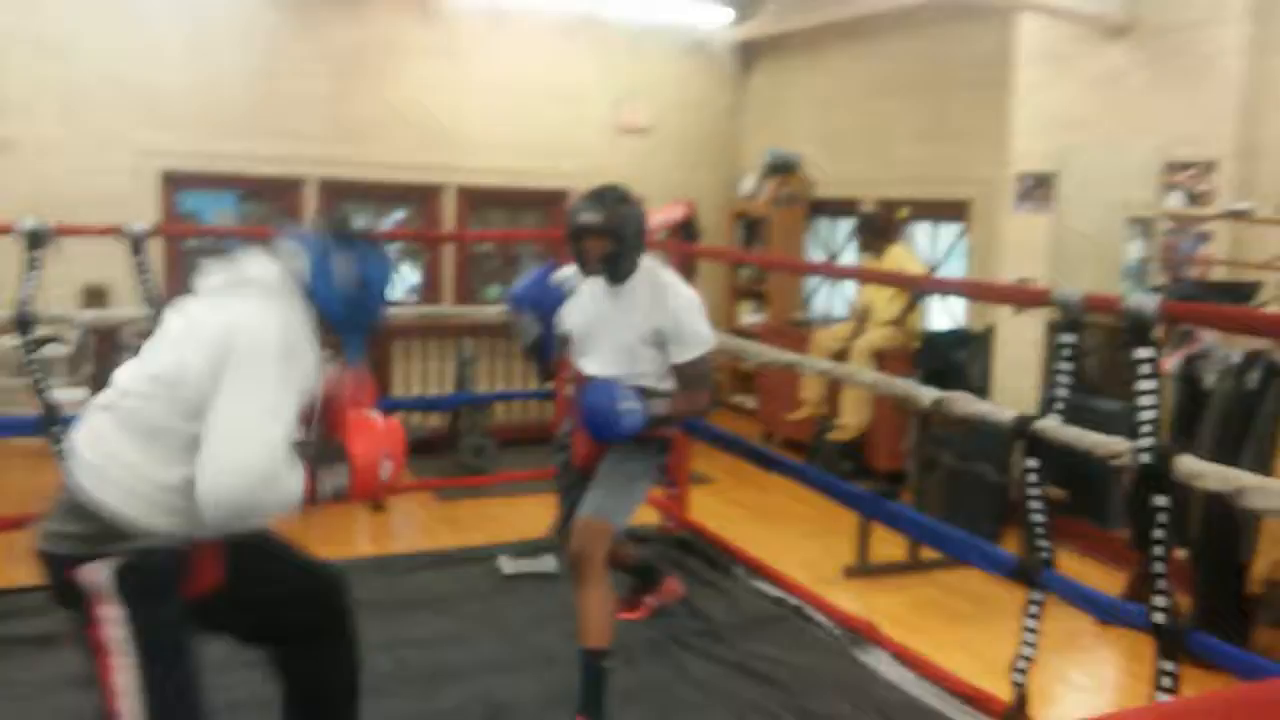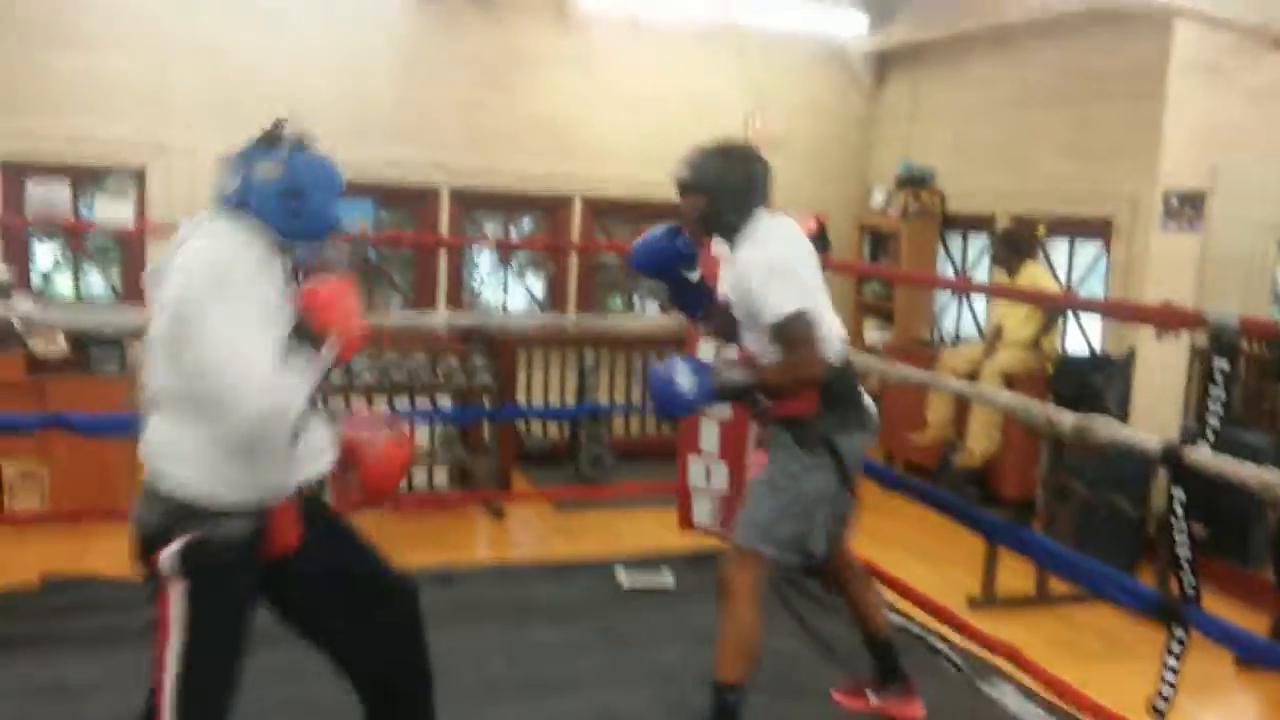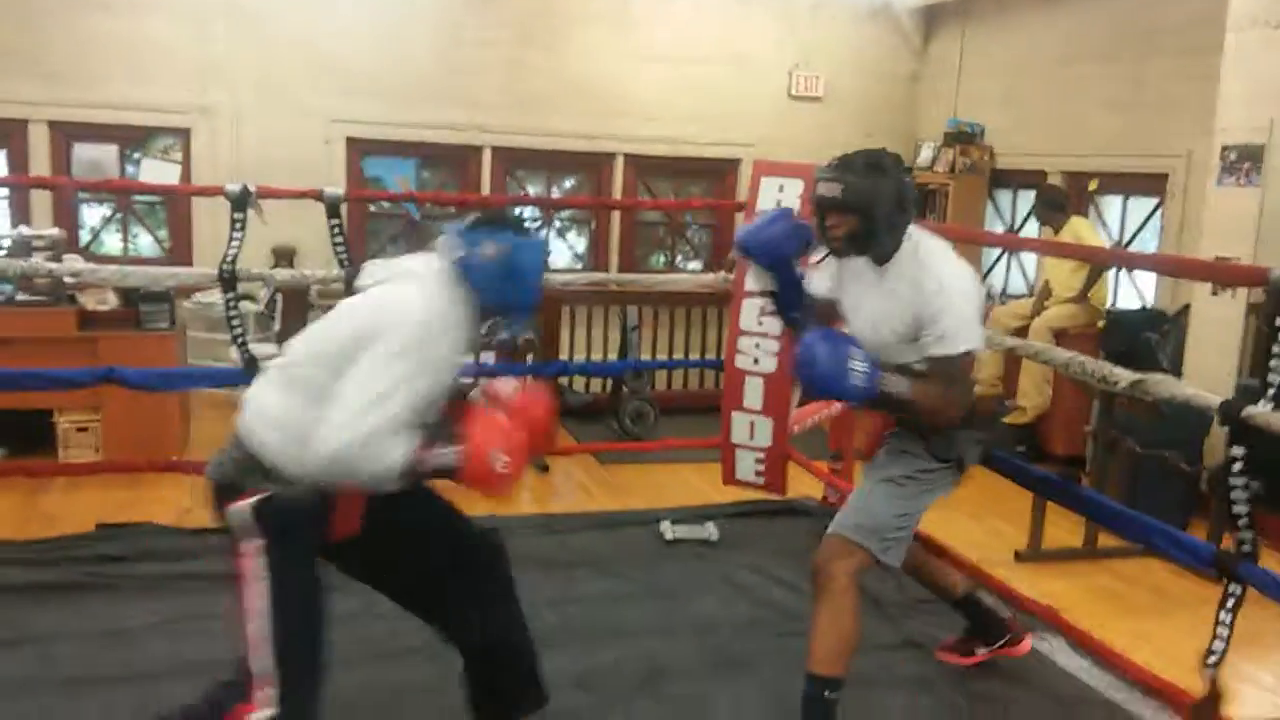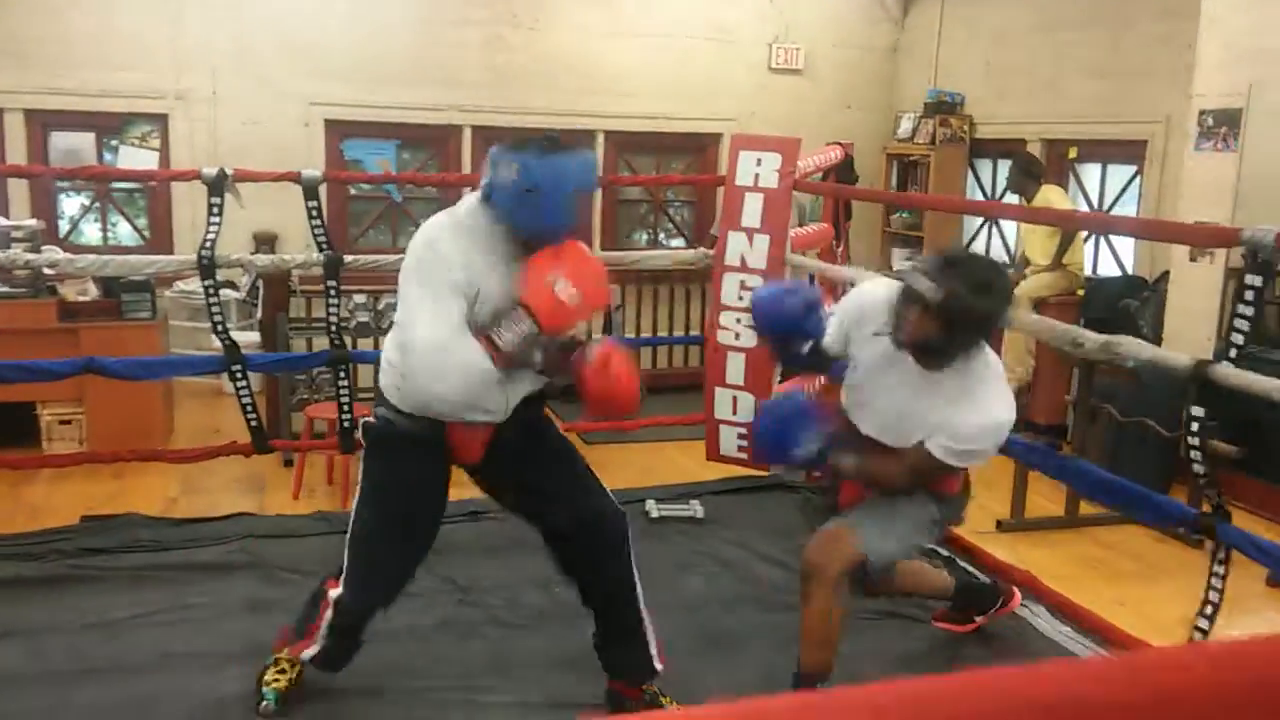
dt=0.7s
person 1, frame 1
left shoulder: (247, 303)
right shoulder: (276, 330)
right elbow: (233, 489)
left wrist: (328, 411)
right wrist: (338, 471)
left hip: (177, 530)
right hip: (121, 546)
left knee: (315, 603)
person 1, frame 2
left shoulder: (241, 261)
right shoulder: (214, 266)
right elbow: (255, 406)
left wrist: (340, 444)
right wrist: (322, 339)
left hip: (274, 507)
right hip: (207, 524)
left knee: (386, 614)
person 1, frame 3
left shoulder: (436, 295)
right shoulder: (428, 313)
right elbow: (348, 444)
left wrist: (480, 416)
right wrist: (448, 454)
left hip: (339, 485)
right hip: (273, 485)
left knee: (475, 564)
person 1, frame 4
left shoulder: (548, 245)
right shoulder: (442, 245)
right elbow: (439, 378)
left wrist: (577, 361)
right wrist: (526, 321)
left hip: (507, 416)
right hip: (417, 424)
left knee: (601, 532)
right knee: (368, 581)
right ankle: (295, 655)
person 2, frame 1
left shoulder: (672, 297)
right shoulder: (567, 283)
left elbow: (700, 392)
right elbow: (548, 367)
left wrist: (651, 410)
right wrist: (534, 326)
left hip: (635, 438)
right hip: (584, 427)
left knee: (586, 549)
right knee: (579, 533)
right ankle: (652, 579)
person 2, frame 2
left shoulder: (760, 255)
right shoulder: (769, 235)
left elbow: (810, 364)
right elbow: (731, 318)
left wrist: (721, 383)
right wrist: (684, 283)
left hip: (815, 426)
right hip: (834, 418)
left knee: (739, 571)
right knee: (829, 553)
person 2, frame 3
left shoulder: (942, 280)
right shoulder: (847, 254)
left elbow: (951, 399)
right elbow: (815, 328)
left wrist: (875, 384)
right wrist: (781, 274)
left hip: (932, 435)
right hip: (894, 421)
left knee: (835, 564)
right knee: (886, 540)
right ankle: (994, 629)
person 2, frame 4
left shoulder: (985, 404)
right shoulder: (872, 300)
left elbow: (906, 473)
right elbow: (824, 359)
left wrist: (825, 452)
right wrist: (794, 344)
left hip: (919, 492)
right hip: (858, 456)
left knee: (822, 562)
right knee: (869, 572)
right ankle: (982, 595)
person 3, frame 1
left shoulder: (899, 254)
right shoulder: (869, 260)
left wrist: (901, 317)
right wrist: (858, 322)
left hip: (900, 327)
right hip: (872, 323)
left knee: (862, 346)
right knee: (821, 338)
left ankle: (852, 423)
right ankle: (814, 402)
person 3, frame 2
left shoulder: (1036, 273)
right shoulder: (1000, 276)
left wrist: (1036, 339)
right wrist: (990, 342)
left hip: (1033, 350)
right hip: (1004, 343)
left knee: (991, 368)
right knee: (949, 358)
left ankle: (978, 449)
right ankle: (939, 424)
person 3, frame 3
left shoulder: (1079, 226)
right shoulder: (1051, 235)
left wrist: (1081, 294)
right wrist: (1039, 299)
left hip: (1086, 304)
right hip: (1055, 299)
left knee: (1040, 325)
right knee: (999, 315)
left ankle: (1030, 406)
right ankle: (989, 383)
person 3, frame 4
left shoulder: (1050, 193)
right shoulder: (1026, 202)
left wrist: (1056, 263)
right wrist: (1018, 270)
left hip: (1065, 271)
right hip: (1034, 269)
left knee: (1021, 294)
left ankle: (1016, 376)
